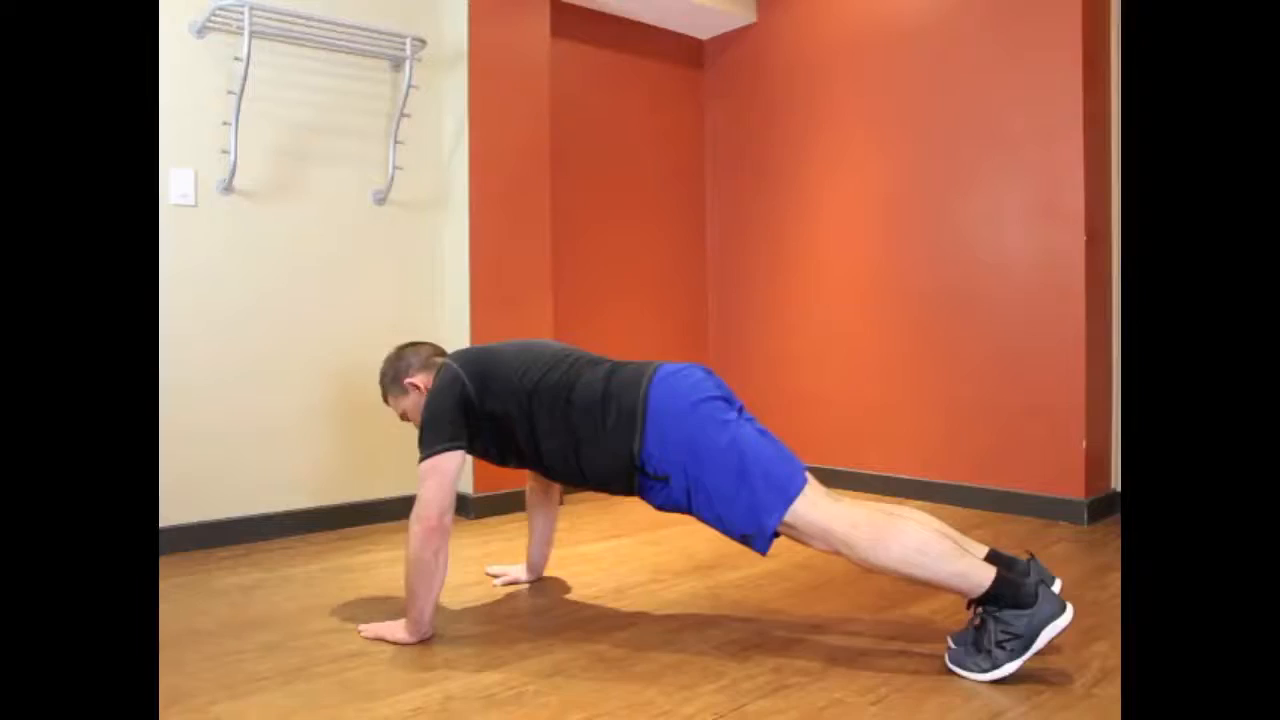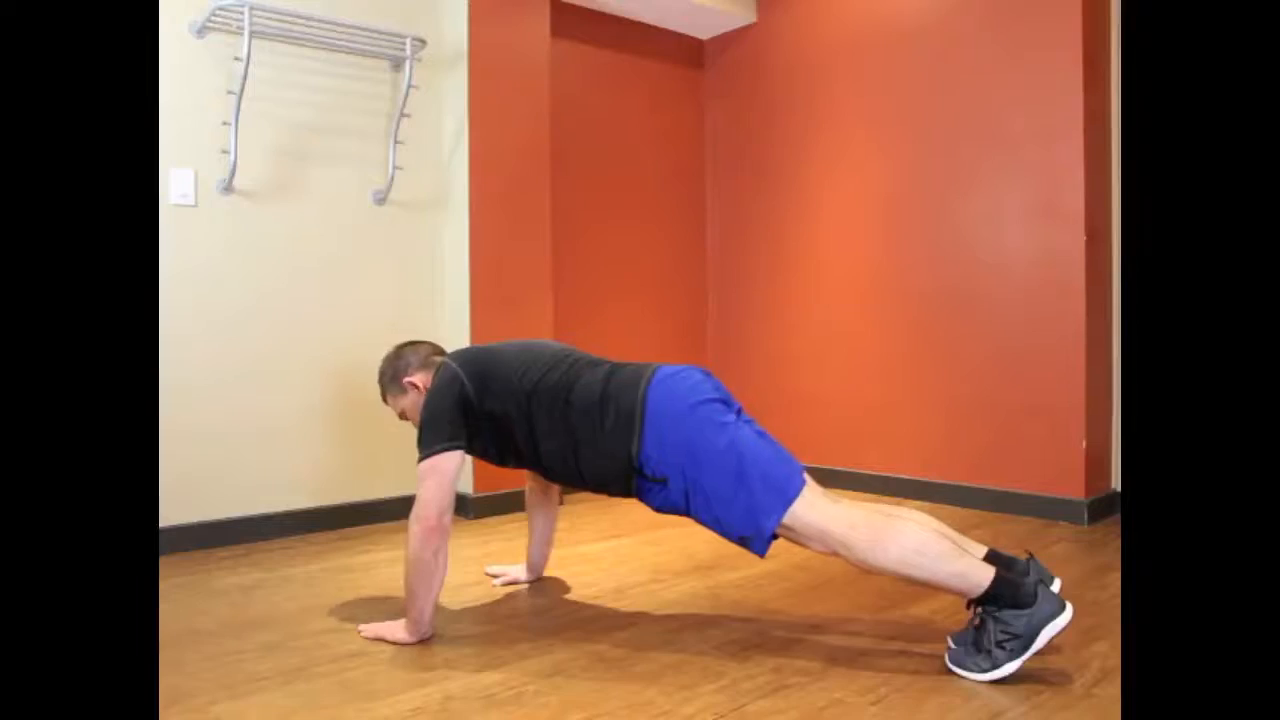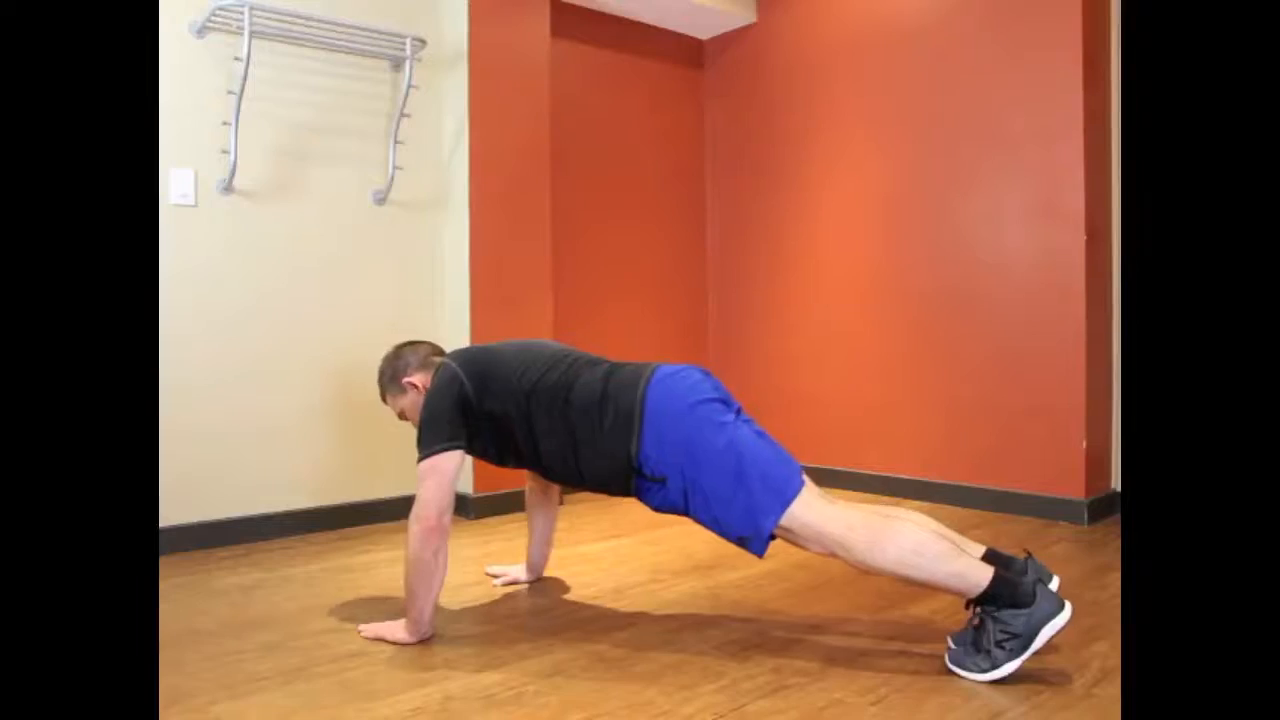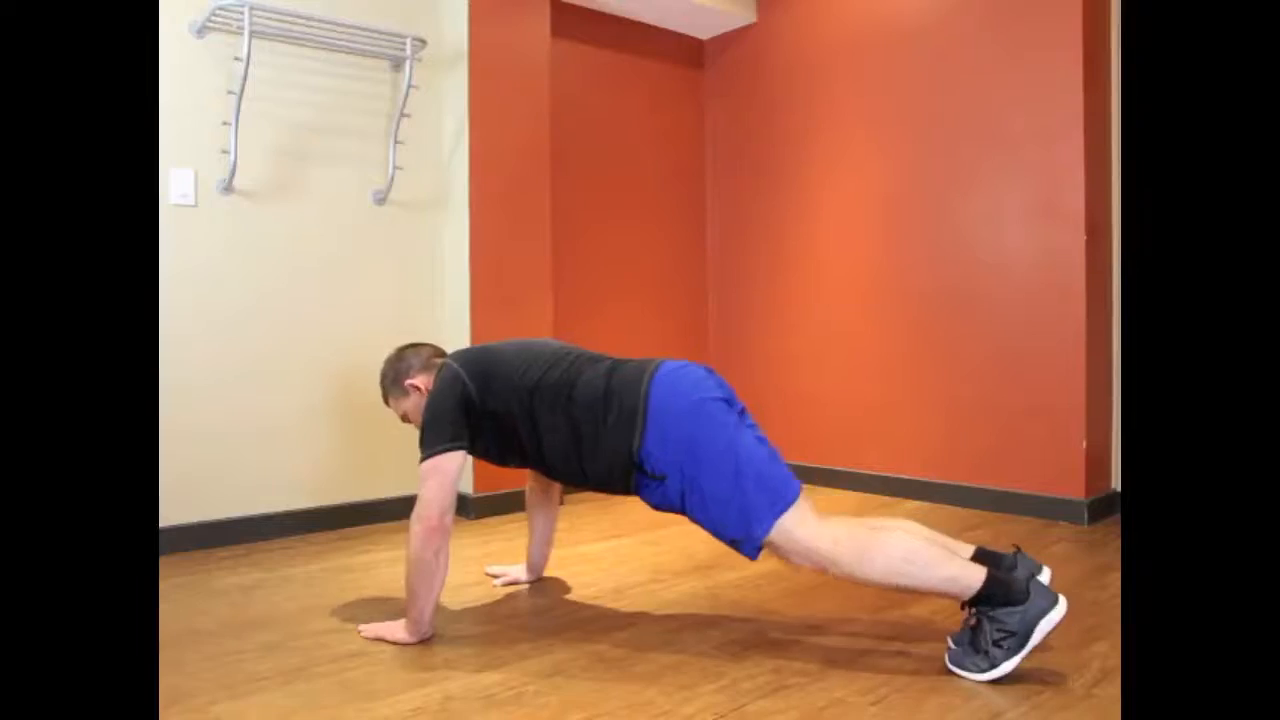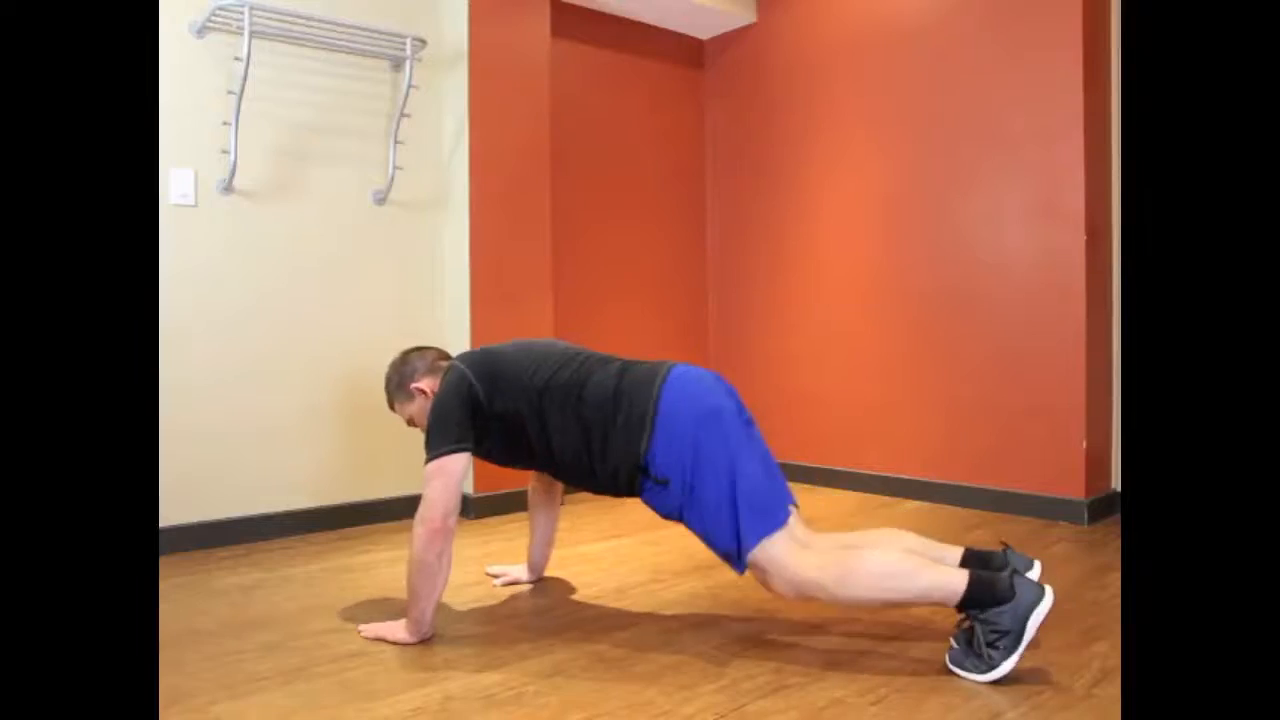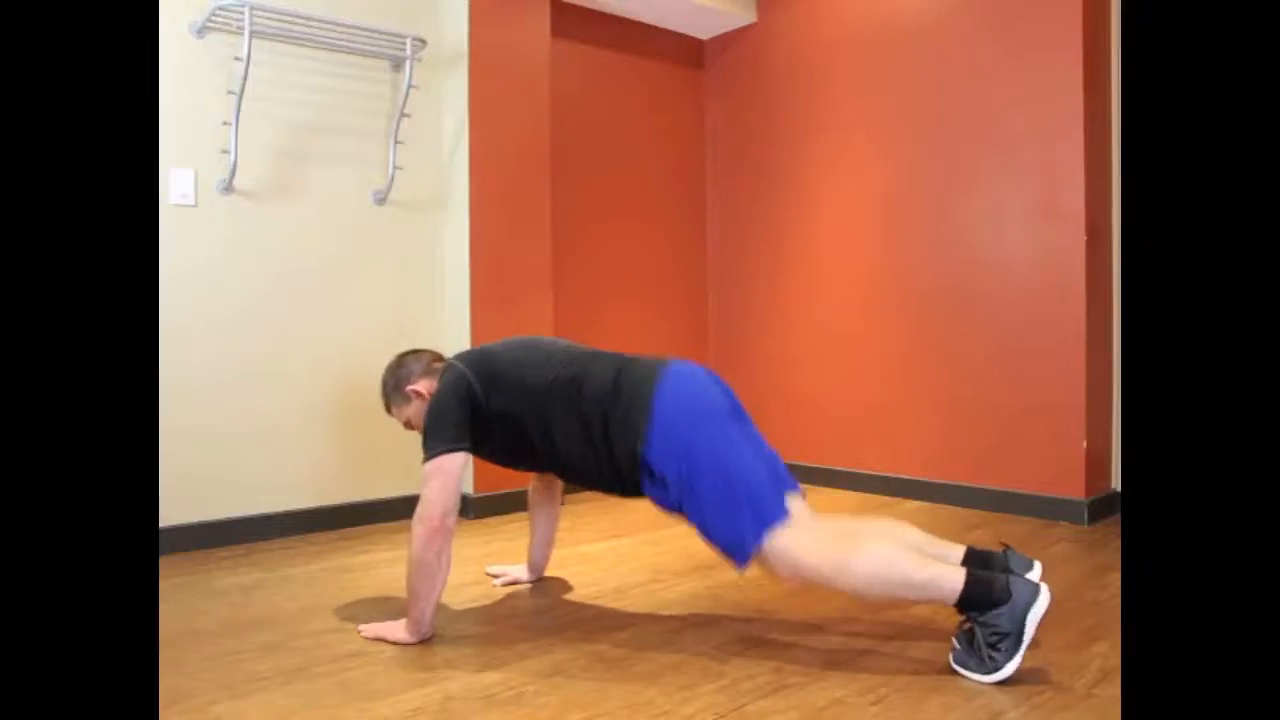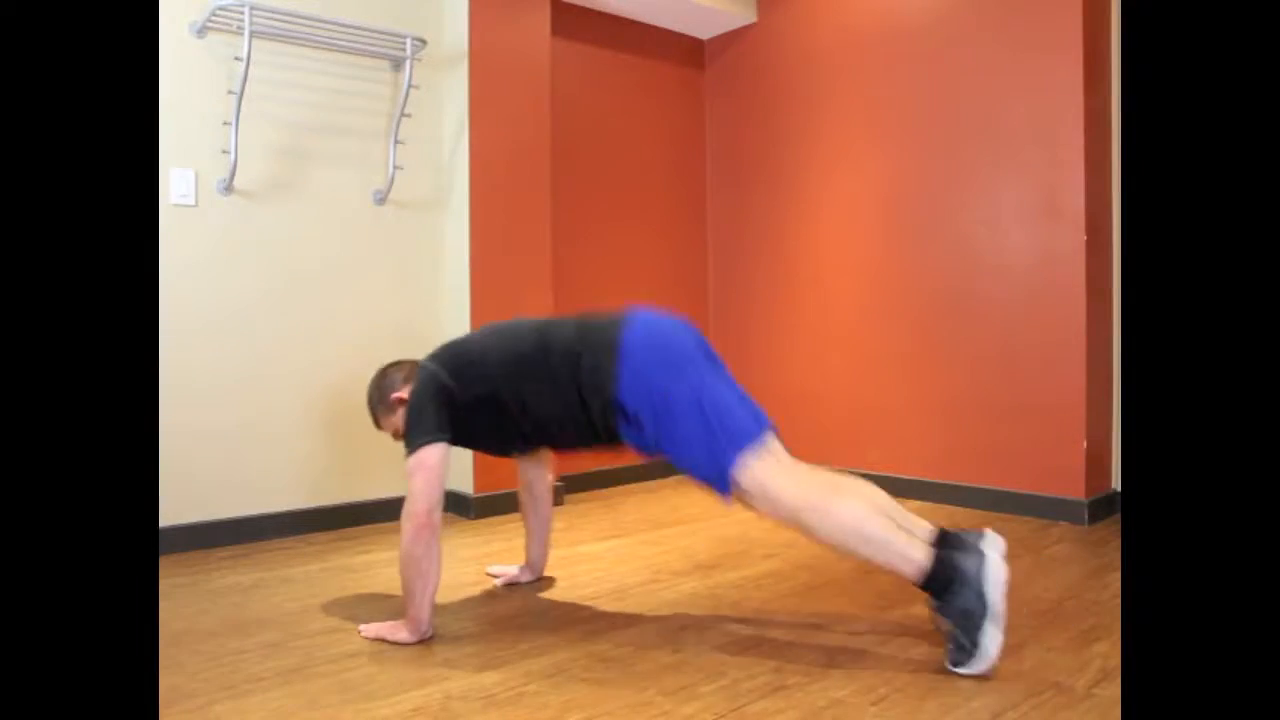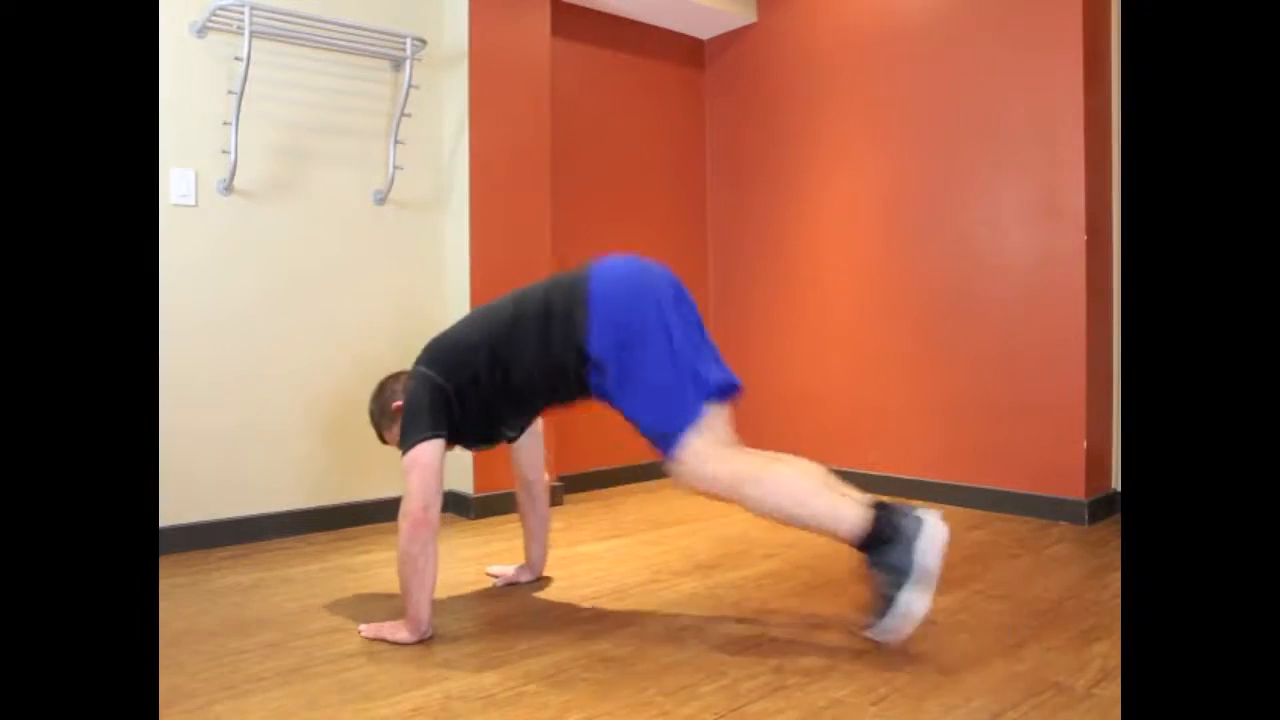
dt=0.1s
person 1, frame 1
left shoulder: (449, 391)
right shoulder: (497, 376)
left elbow: (431, 519)
right elbow: (545, 463)
left wrist: (416, 623)
right wrist: (533, 566)
left hip: (667, 426)
right hip: (677, 402)
left knee: (820, 522)
right knee: (821, 512)
left ankle: (1017, 597)
right ankle: (1010, 568)
person 1, frame 2
left shoulder: (448, 390)
right shoulder: (498, 378)
left elbow: (430, 519)
right elbow: (545, 464)
left wrist: (415, 622)
right wrist: (533, 567)
left hip: (665, 431)
right hip: (676, 403)
left knee: (819, 523)
right knee: (820, 514)
left ankle: (1015, 597)
right ankle: (1009, 569)
person 1, frame 3
left shoulder: (448, 390)
right shoulder: (494, 377)
left elbow: (431, 518)
right elbow: (543, 461)
left wrist: (414, 623)
right wrist: (533, 566)
left hip: (665, 429)
right hip: (677, 403)
left knee: (817, 524)
right knee: (823, 511)
left ankle: (1013, 598)
right ankle: (1007, 567)
person 1, frame 4
left shoulder: (451, 390)
right shoulder: (497, 378)
left elbow: (432, 519)
right elbow: (544, 464)
left wrist: (415, 623)
right wrist: (534, 567)
left hip: (665, 428)
right hip: (678, 398)
left knee: (805, 540)
right knee: (812, 526)
left ankle: (1007, 595)
right ankle: (1000, 565)
person 1, frame 5
left shoulder: (456, 392)
right shoulder: (495, 379)
left elbow: (436, 519)
right elbow: (547, 464)
left wrist: (417, 622)
right wrist: (533, 566)
left hip: (676, 430)
right hip: (688, 405)
left knee: (792, 568)
right knee: (795, 549)
left ankle: (996, 594)
right ankle: (988, 564)
person 1, frame 6
left shoulder: (452, 393)
right shoulder: (495, 380)
left elbow: (434, 520)
right elbow: (546, 465)
left wrist: (416, 623)
right wrist: (534, 567)
left hip: (671, 427)
right hip: (684, 401)
left knee: (796, 551)
right knee: (804, 530)
left ankle: (994, 594)
right ankle: (989, 564)
person 1, frame 7
left shoulder: (434, 390)
right shoulder: (475, 396)
left elbow: (421, 513)
right elbow: (537, 467)
left wrist: (415, 620)
right wrist: (533, 564)
left hip: (644, 365)
right hip: (652, 348)
left knee: (777, 489)
right knee: (776, 481)
left ankle: (958, 572)
right ankle: (953, 547)
person 1, frame 8
left shoulder: (429, 391)
right shoulder: (480, 389)
left elbow: (419, 513)
right elbow: (533, 472)
left wrist: (415, 624)
right wrist: (531, 566)
left hip: (615, 309)
right hip: (634, 293)
left knee: (706, 465)
right knee: (716, 454)
left ankle: (890, 535)
right ankle: (889, 525)
